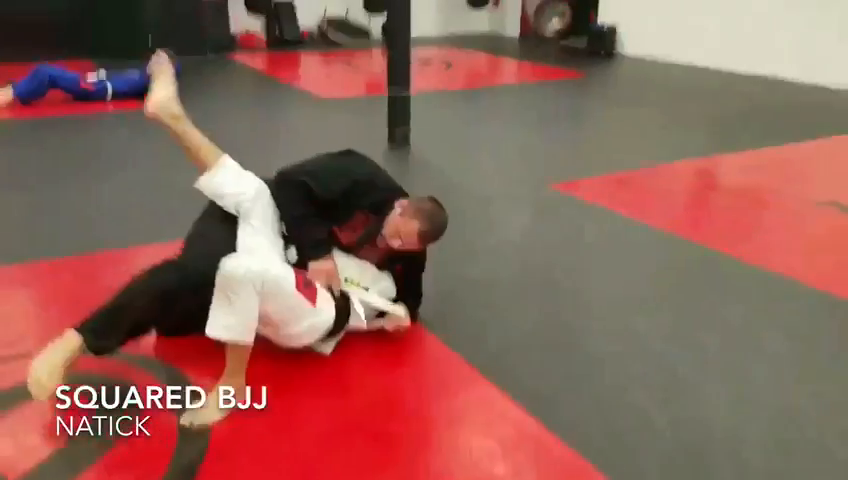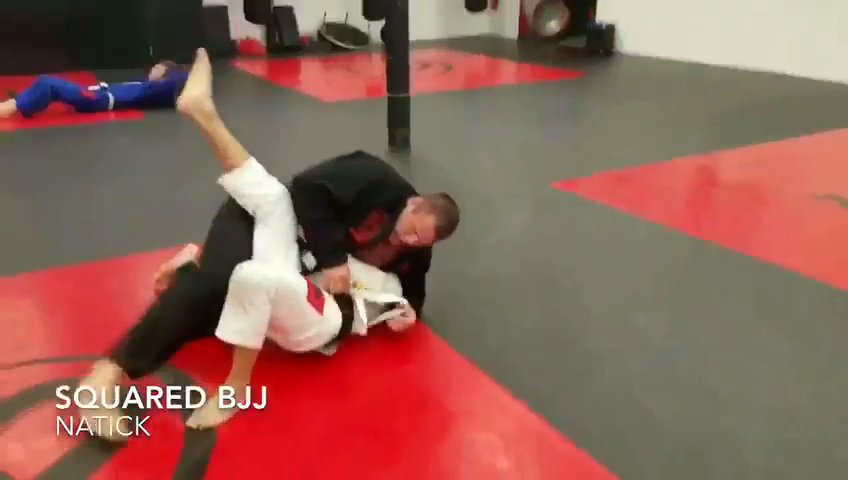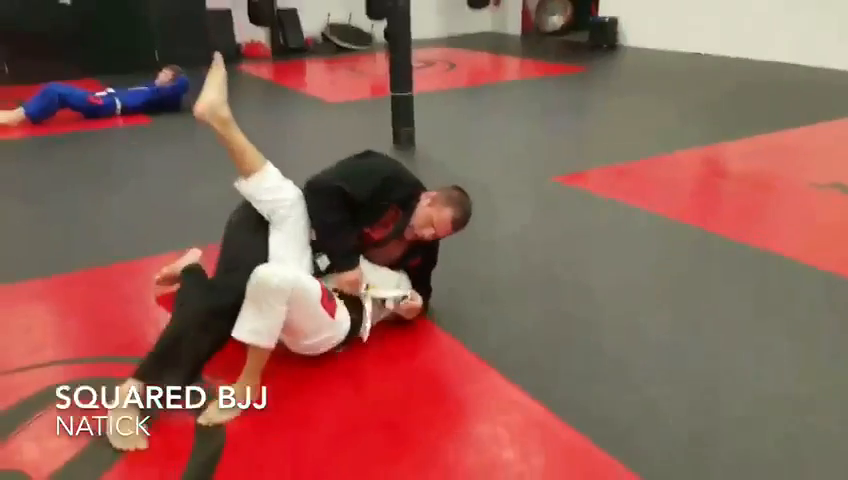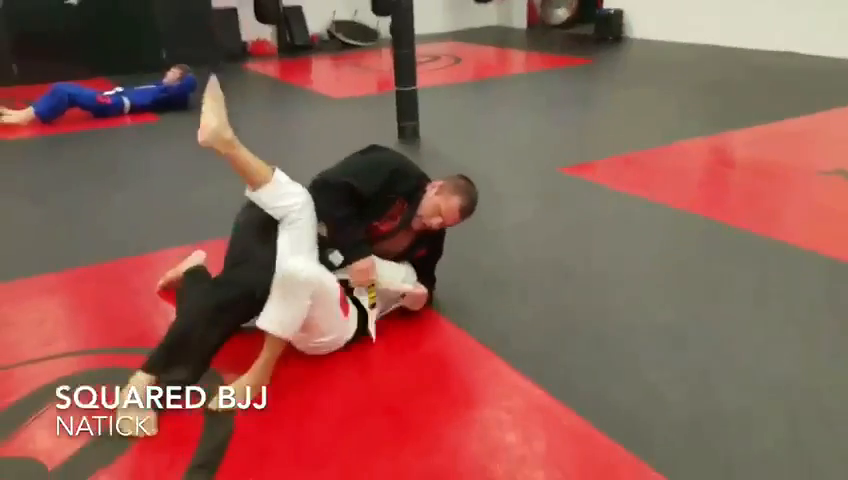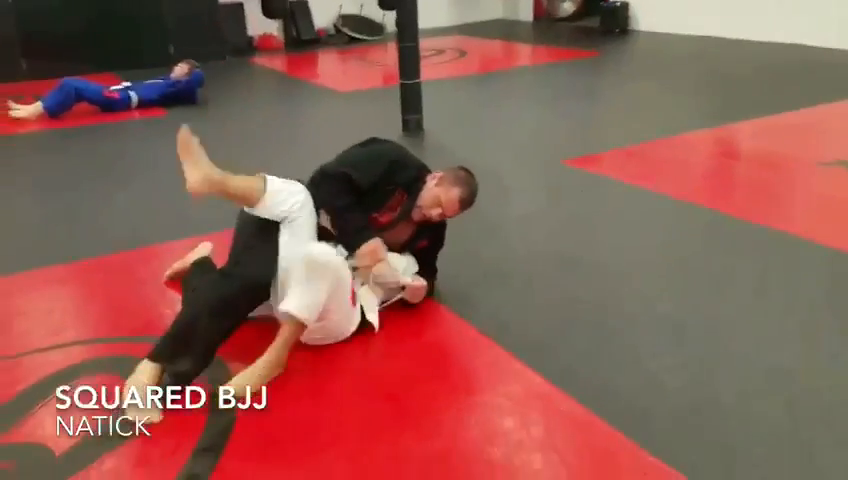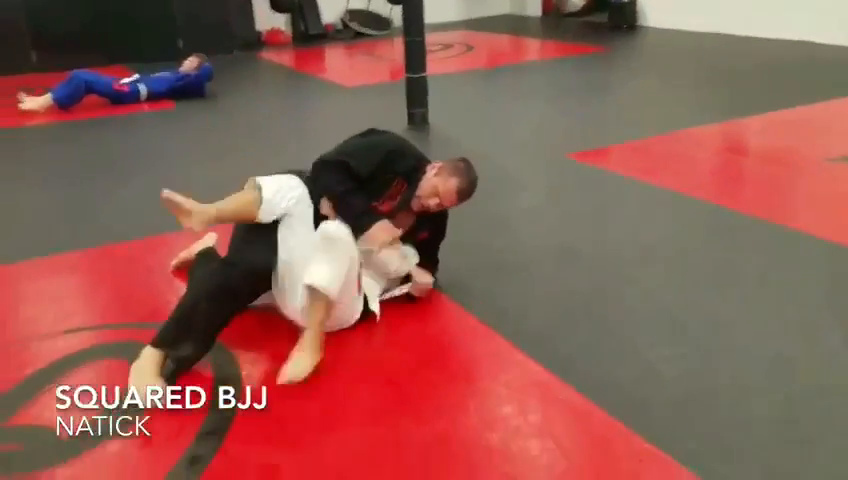
dt=0.1s
person 1, frame 1
left shoulder: (405, 249)
right shoulder: (365, 185)
left elbow: (406, 291)
right elbow: (292, 186)
left wrist: (400, 311)
right wrist: (315, 252)
person 1, frame 2
left shoulder: (411, 254)
right shoulder: (377, 182)
left elbow: (407, 292)
right elbow: (308, 189)
left wrist: (404, 309)
right wrist: (331, 259)
person 1, frame 3
left shoulder: (420, 248)
right shoulder: (390, 183)
left elbow: (416, 287)
right elbow: (323, 192)
left wrist: (413, 302)
right wrist: (345, 262)
person 1, frame 4
left shoulder: (428, 238)
right shoulder: (392, 169)
left elbow: (417, 277)
right elbow: (330, 190)
left wrist: (417, 294)
right wrist: (355, 257)
right hip: (282, 224)
person 1, frame 5
left shoulder: (432, 229)
right shoulder: (392, 162)
left elbow: (421, 269)
right elbow: (330, 181)
left wrist: (420, 284)
right wrist: (360, 238)
right hip: (286, 227)
person 1, frame 6
left shoulder: (432, 219)
right shoulder: (392, 153)
left elbow: (422, 260)
right elbow: (329, 171)
left wrist: (422, 276)
right wrist: (366, 225)
right hip: (285, 214)
person 2, frame 1
left shoulder: (151, 81)
right shoulder: (144, 74)
left hip: (100, 89)
right hip: (96, 83)
left knee: (47, 75)
right knee: (45, 70)
person 2, frame 2
left shoulder: (158, 91)
right shoulder: (145, 84)
left elbow: (180, 79)
left hip: (101, 99)
right hip: (100, 92)
left knee: (49, 85)
right knee: (46, 81)
person 2, frame 3
left shoulder: (162, 96)
right shoulder: (152, 90)
left elbow: (184, 83)
left hip: (108, 106)
right hip: (106, 99)
left knee: (56, 92)
right knee: (54, 89)
left ankle: (19, 116)
right ankle: (20, 113)
person 2, frame 4
left shoulder: (170, 94)
right shoulder: (160, 87)
left elbow: (191, 82)
left hip: (116, 104)
right hip: (114, 98)
left knee: (65, 92)
right knee: (64, 89)
left ankle: (29, 116)
right ankle: (28, 112)
person 2, frame 5
left shoulder: (178, 89)
right shoulder: (168, 82)
left elbow: (198, 77)
left hip: (123, 99)
right hip: (122, 92)
left knee: (72, 87)
right knee: (71, 83)
left ankle: (37, 111)
right ankle: (36, 107)
person 2, frame 6
left shoulder: (188, 83)
right shoulder: (177, 75)
left elbow: (207, 71)
left hip: (132, 92)
right hip: (129, 85)
left knee: (83, 79)
right knee: (81, 75)
left ankle: (46, 103)
right ankle: (45, 99)
